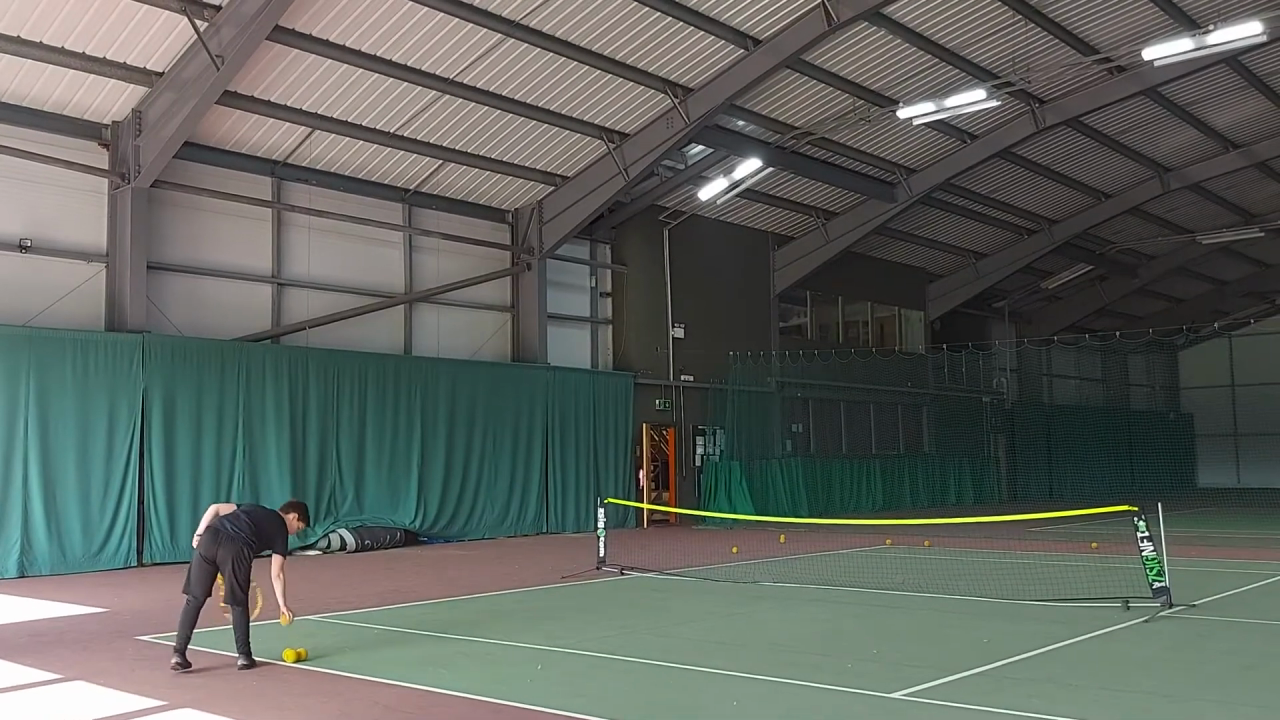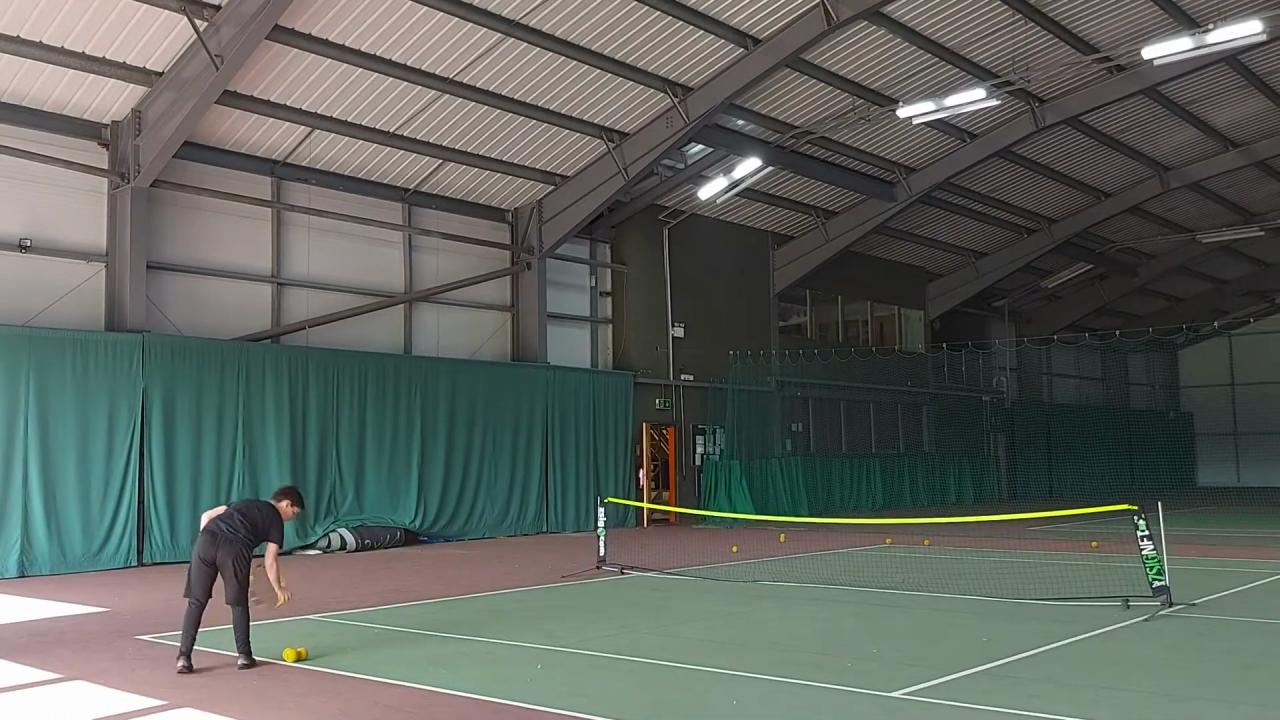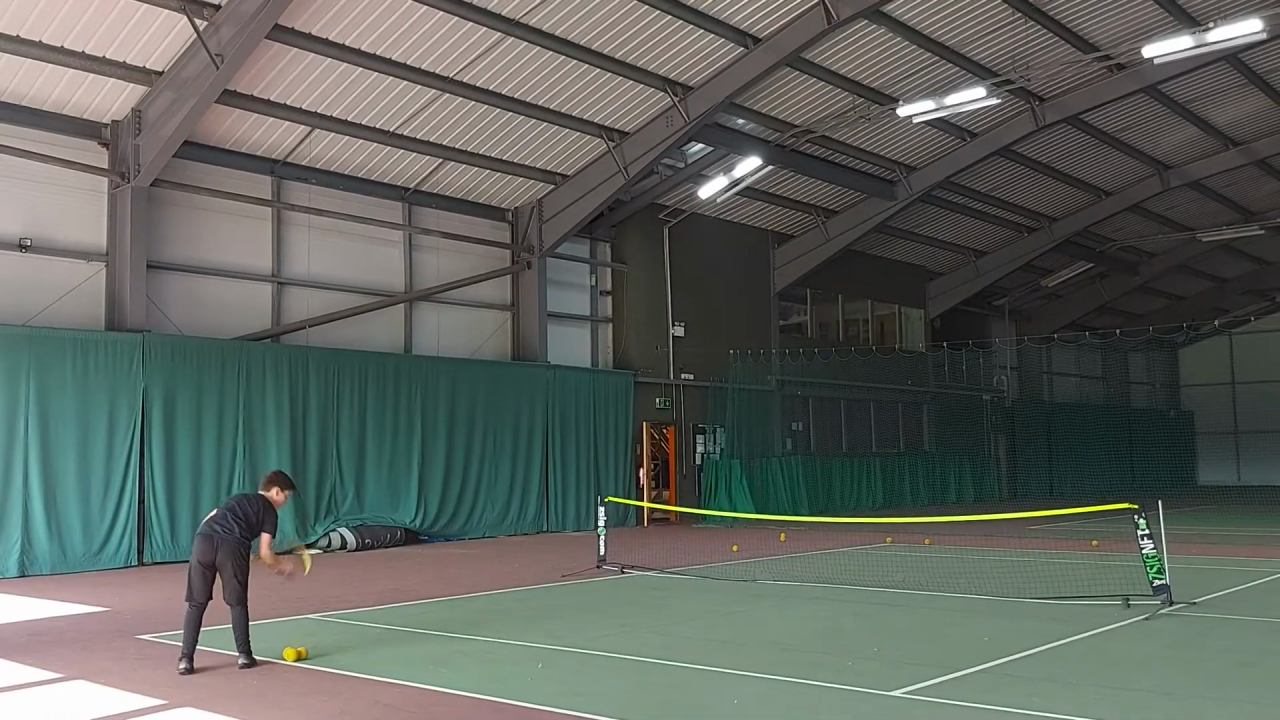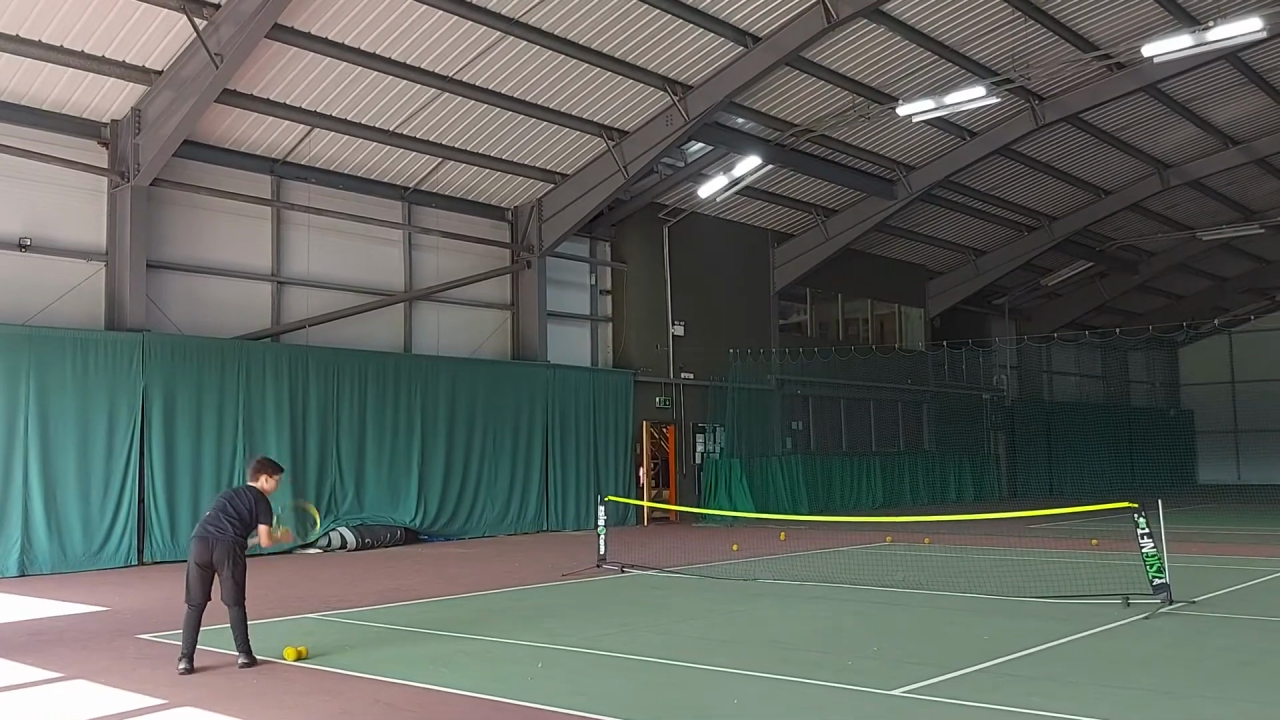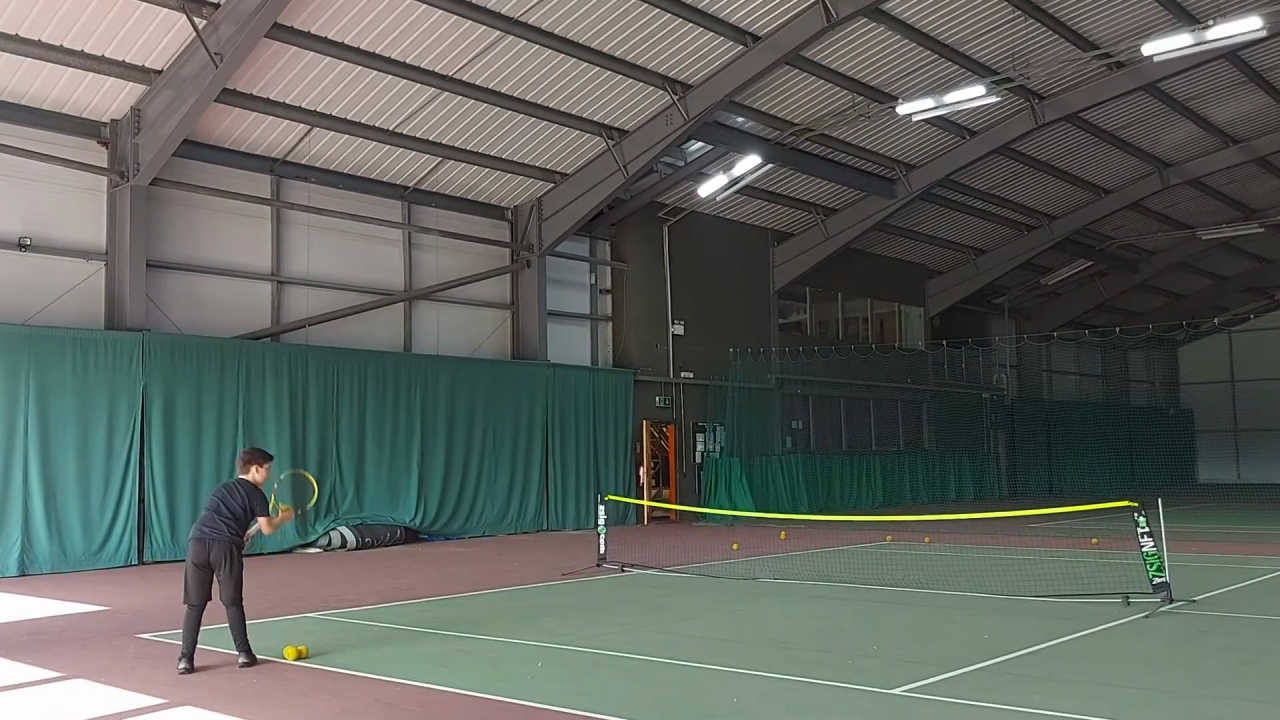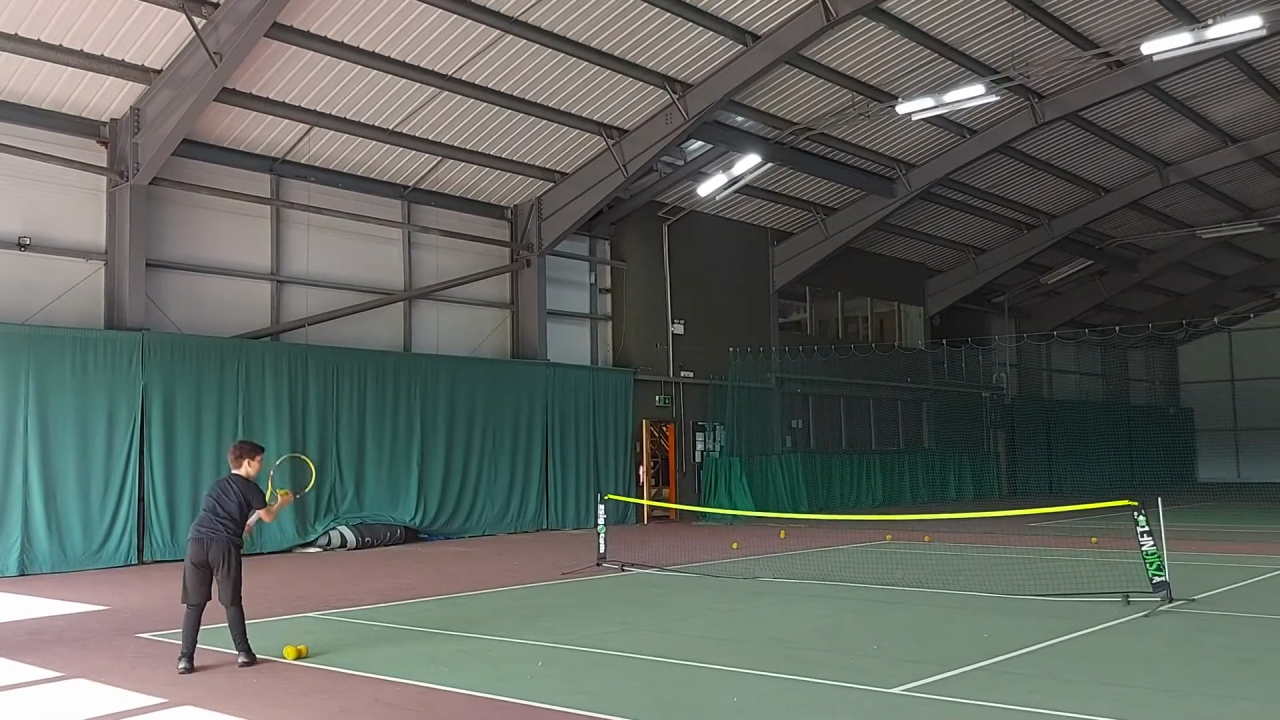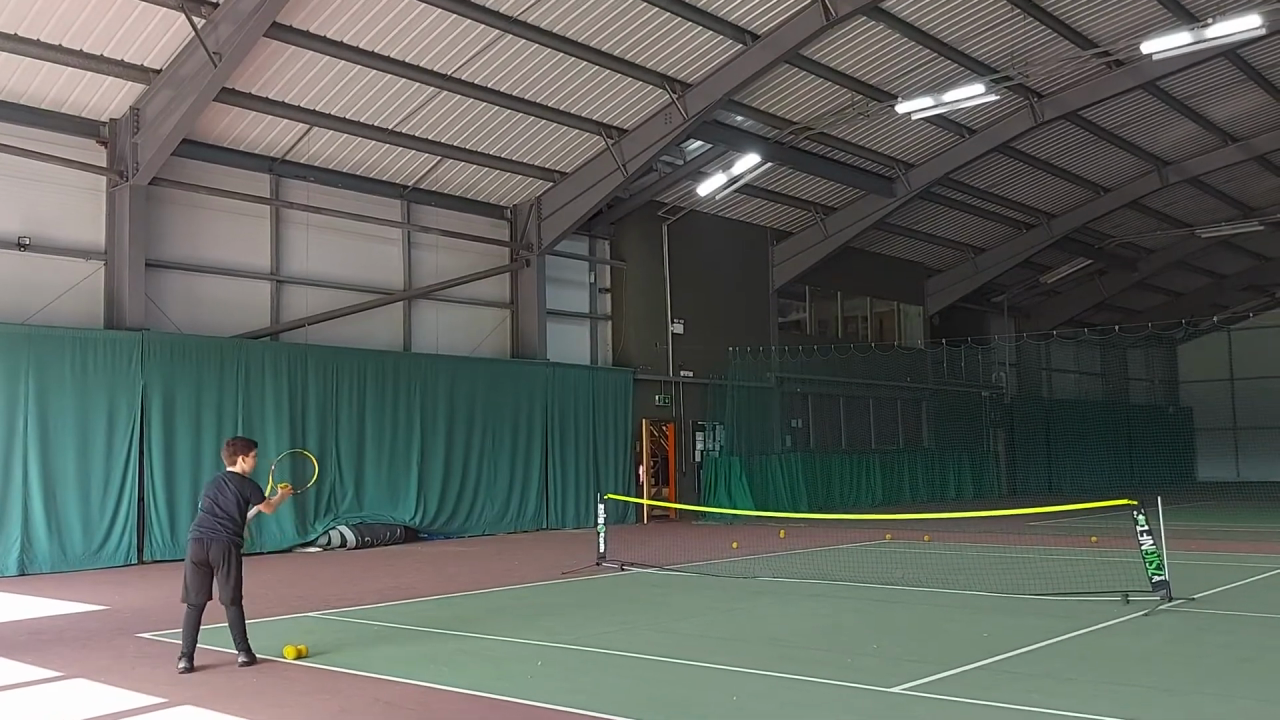
dt=0.1s
person 1, frame 1
left shoulder: (254, 508)
right shoulder: (280, 531)
left elbow: (215, 508)
right elbow: (276, 574)
left wrist: (200, 534)
right wrist: (283, 605)
left hip: (210, 539)
right hip: (236, 549)
left knee: (194, 599)
right knee: (239, 604)
left ankle: (178, 653)
right ankle: (244, 656)
person 1, frame 2
left shoulder: (245, 503)
right shoulder: (276, 522)
left elbow: (207, 515)
right elbow: (270, 563)
right wrist: (280, 589)
left hip: (207, 540)
right hip: (235, 549)
left knee: (196, 602)
right knee: (239, 604)
left ankle: (184, 657)
right ankle: (244, 656)
person 1, frame 3
left shoulder: (237, 499)
right shoulder: (269, 512)
left elbow: (207, 521)
right elbow: (265, 553)
right wrist: (281, 565)
left hip: (203, 541)
right hip: (232, 549)
left knee: (196, 604)
right knee: (238, 604)
left ankle: (186, 659)
right ankle: (244, 655)
person 1, frame 4
left shoulder: (229, 493)
right shoulder: (262, 501)
right elbow: (265, 541)
right wrist: (281, 537)
left hip: (200, 542)
right hip: (229, 548)
left knee: (195, 604)
right knee: (235, 603)
left ankle: (186, 659)
right ankle: (244, 654)
person 1, frame 5
left shoulder: (222, 488)
right shoulder: (256, 494)
right elbow: (267, 529)
right wrist: (282, 518)
left hip: (197, 542)
right hip: (226, 547)
left knee: (195, 605)
right knee: (233, 603)
left ankle: (186, 658)
right ankle: (244, 653)
person 1, frame 6
left shoulder: (217, 484)
right shoulder: (251, 489)
right elbow: (267, 516)
right wrist: (281, 504)
left hip: (197, 542)
right hip: (225, 546)
left knee: (194, 604)
right knee: (232, 602)
left ankle: (185, 658)
right ankle: (243, 653)
person 1, frame 7
left shoulder: (212, 482)
right shoulder: (248, 485)
right elbow: (267, 508)
right wrist: (281, 496)
left hip: (197, 541)
right hip: (225, 545)
left knee: (194, 603)
right knee: (232, 601)
left ankle: (185, 658)
right ankle: (243, 652)
